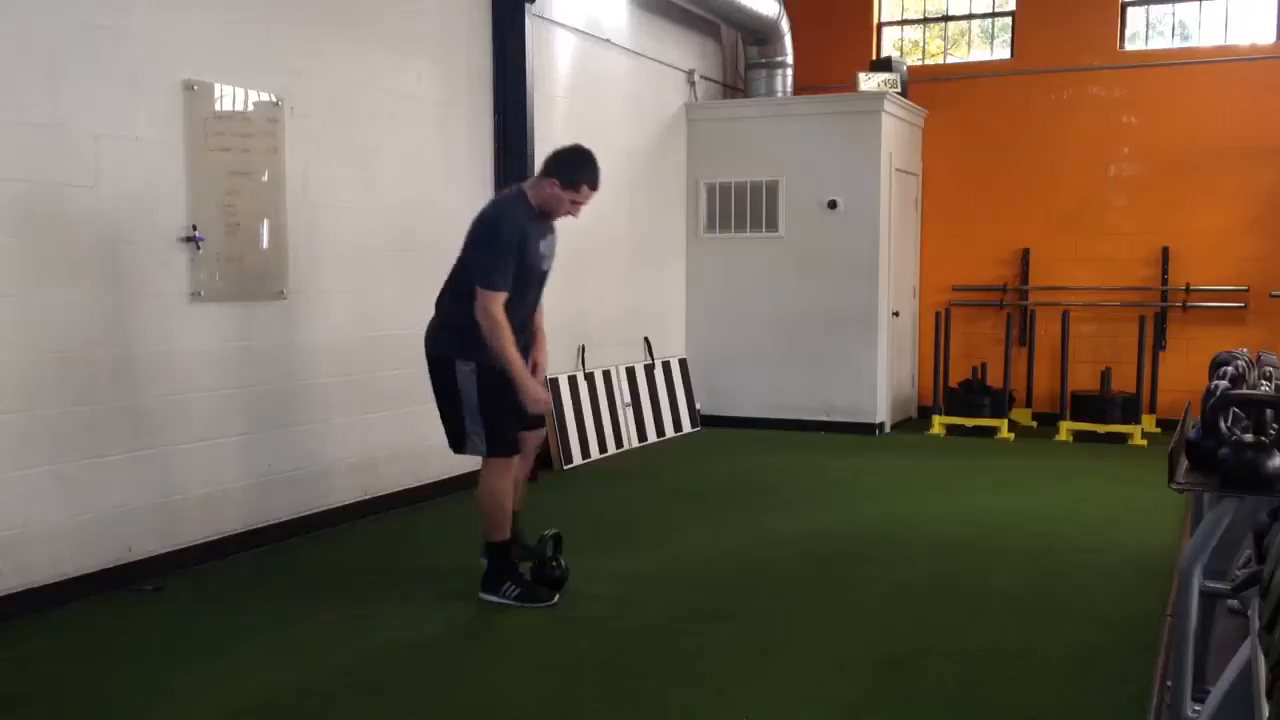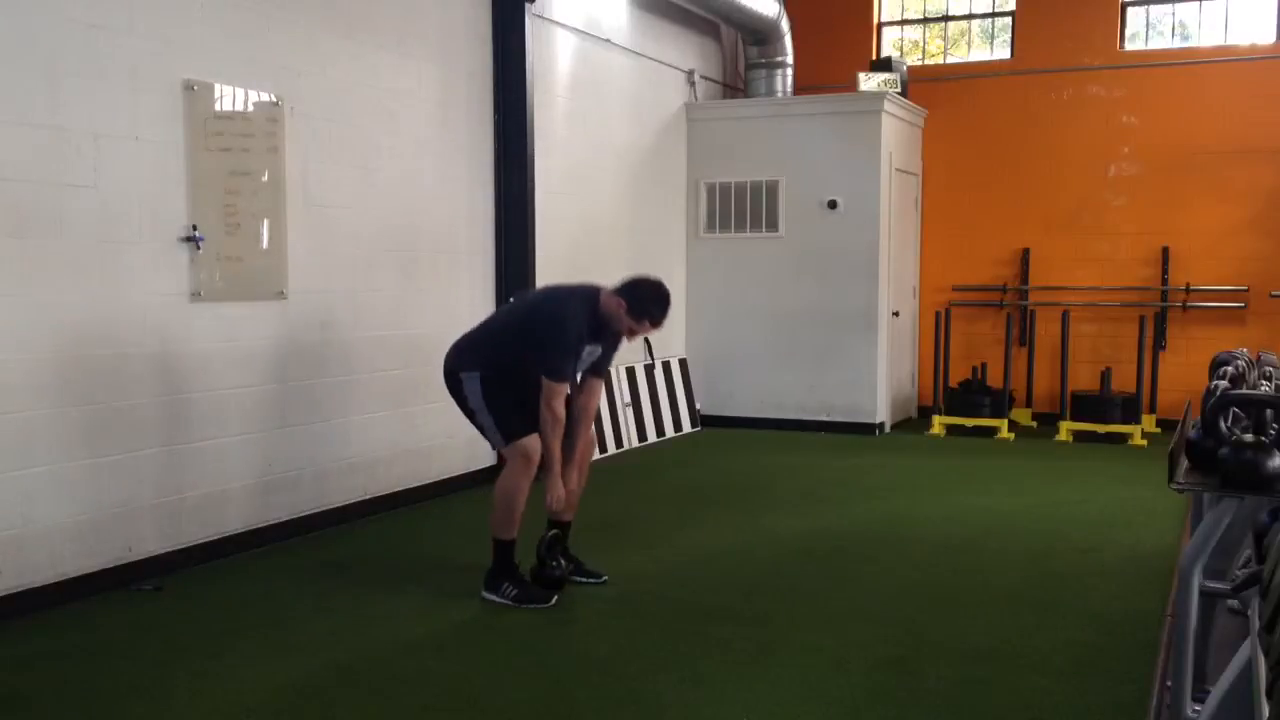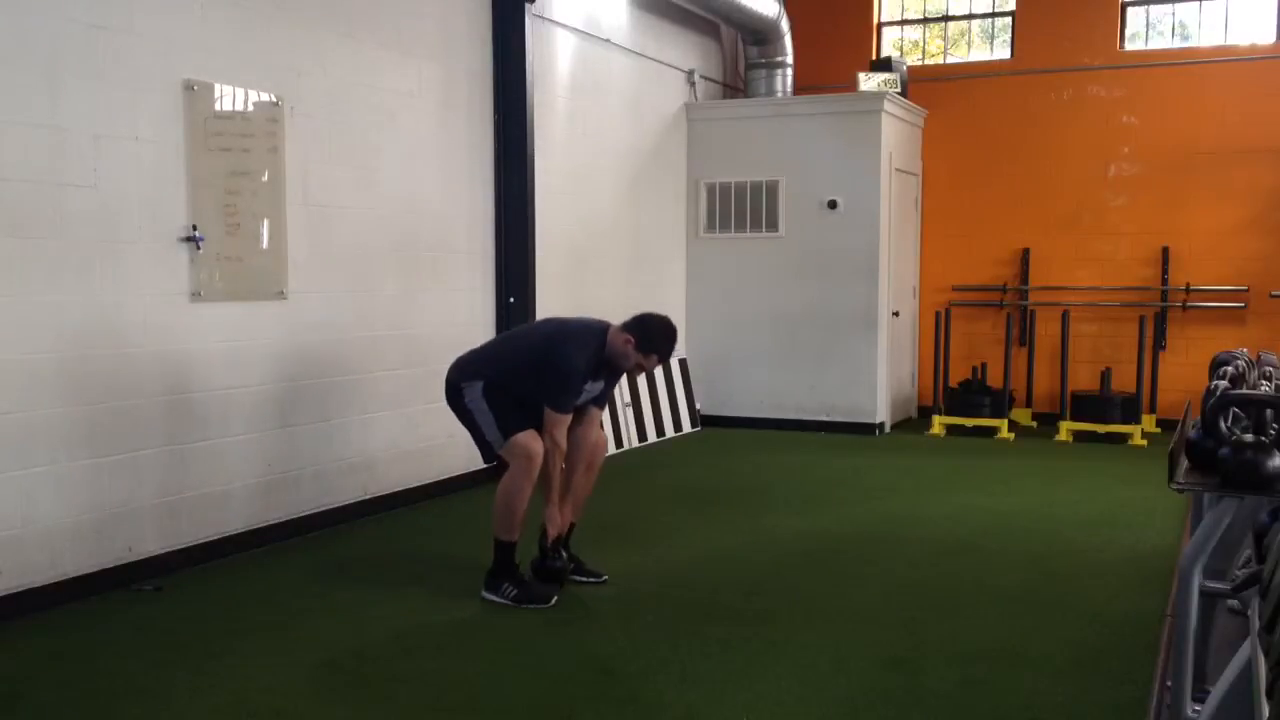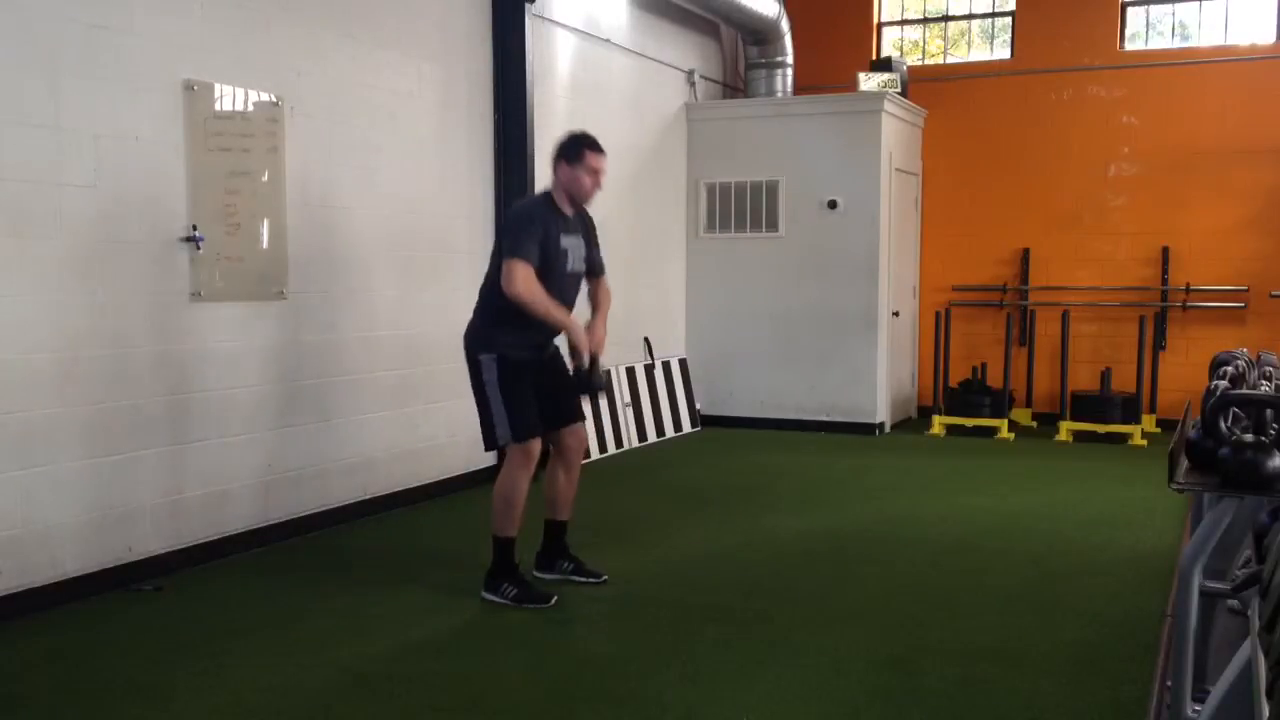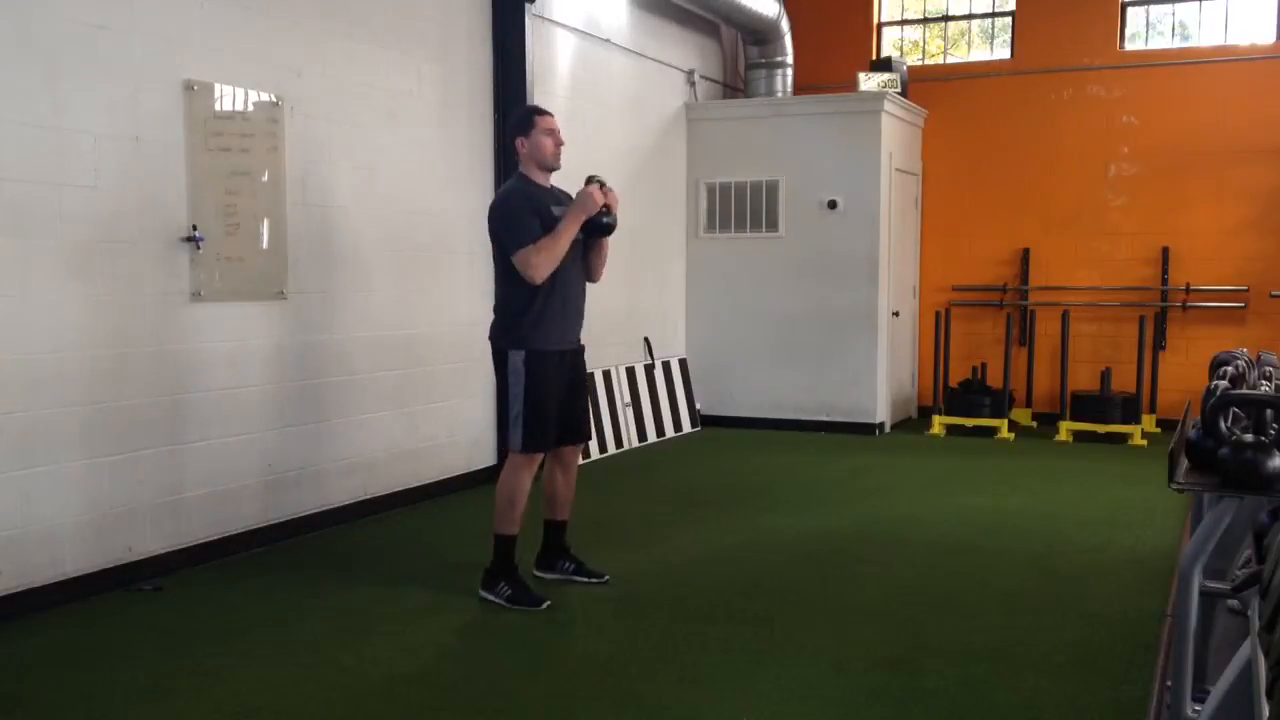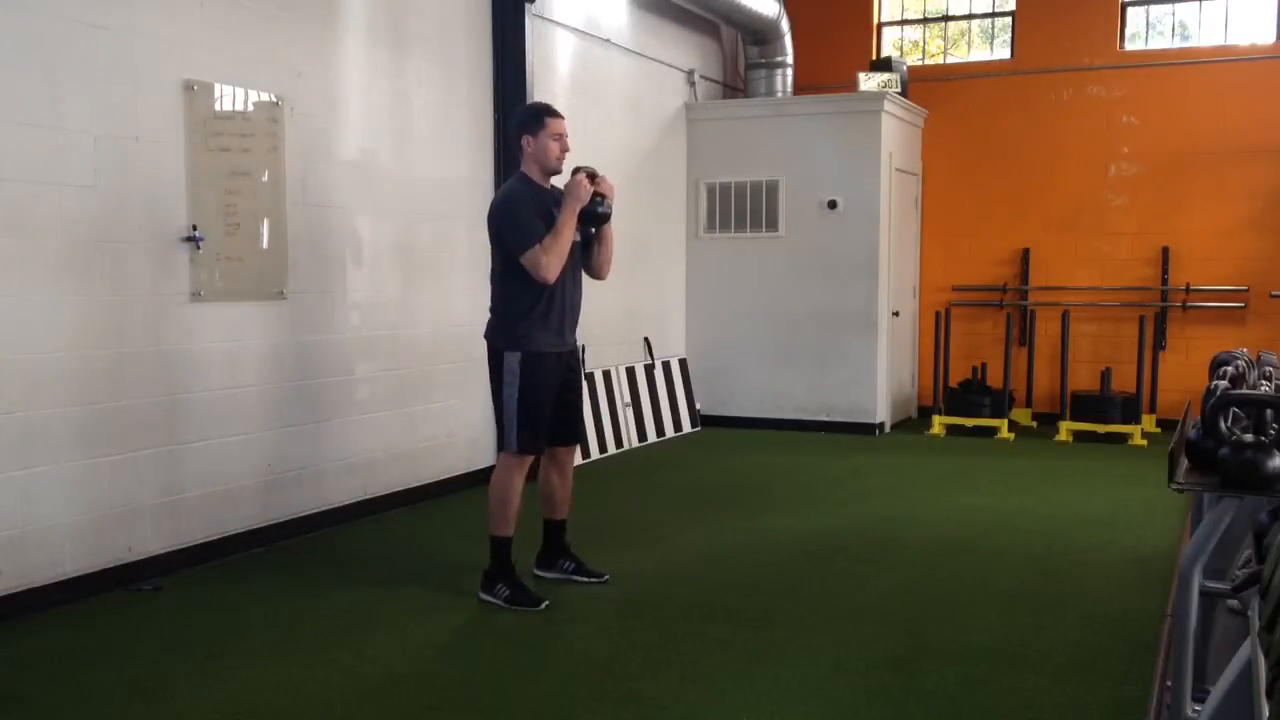
dt=0.5s
person 1, frame 1
left shoulder: (543, 218)
right shoulder: (504, 222)
right elbow: (488, 311)
left wrist: (539, 346)
right wrist: (522, 379)
left hip: (501, 348)
right hip: (468, 352)
left knee: (529, 437)
right knee: (502, 455)
left ankle: (507, 540)
right ankle: (500, 575)
person 1, frame 2
left shoulder: (610, 324)
right shoulder: (567, 317)
left elbow: (588, 394)
right elbow: (552, 405)
left wrist: (572, 469)
right wrist: (555, 477)
left hip: (522, 375)
right hip: (477, 370)
left knee: (584, 444)
right knee: (528, 452)
left ankle: (556, 551)
right ankle: (500, 574)
person 1, frame 3
left shoulder: (613, 357)
right shoulder: (574, 354)
left elbow: (586, 427)
right elbow: (554, 437)
left wrist: (567, 502)
right wrist: (552, 506)
right hip: (476, 384)
left knee: (596, 446)
right knee: (530, 453)
left ankle: (558, 552)
right ankle: (501, 575)
person 1, frame 4
left shoulder: (583, 223)
right shoulder: (530, 216)
left elbow: (599, 282)
right elbow: (515, 283)
left wrist: (598, 322)
right wrist: (571, 326)
left hip: (538, 348)
right hip: (498, 350)
left knee: (573, 442)
right knee: (525, 450)
left ankle: (553, 554)
right ankle: (500, 574)
person 1, frame 5
left shoulder: (563, 199)
right shoulder: (513, 200)
left elbow: (592, 272)
right elbow: (535, 269)
left wrist: (601, 219)
right wrist: (576, 216)
left hip: (566, 344)
right hip: (526, 348)
left knee: (568, 450)
right knee: (526, 454)
left ankle: (554, 554)
right ankle: (499, 573)
person 1, frame 6
left shoulder: (562, 198)
right shoulder: (514, 200)
left elbow: (598, 268)
right elbow: (546, 268)
right wrist: (571, 207)
left hip: (561, 345)
right hip: (522, 348)
left knee: (562, 450)
right knee: (518, 455)
left ankle: (554, 552)
right ankle: (497, 574)
